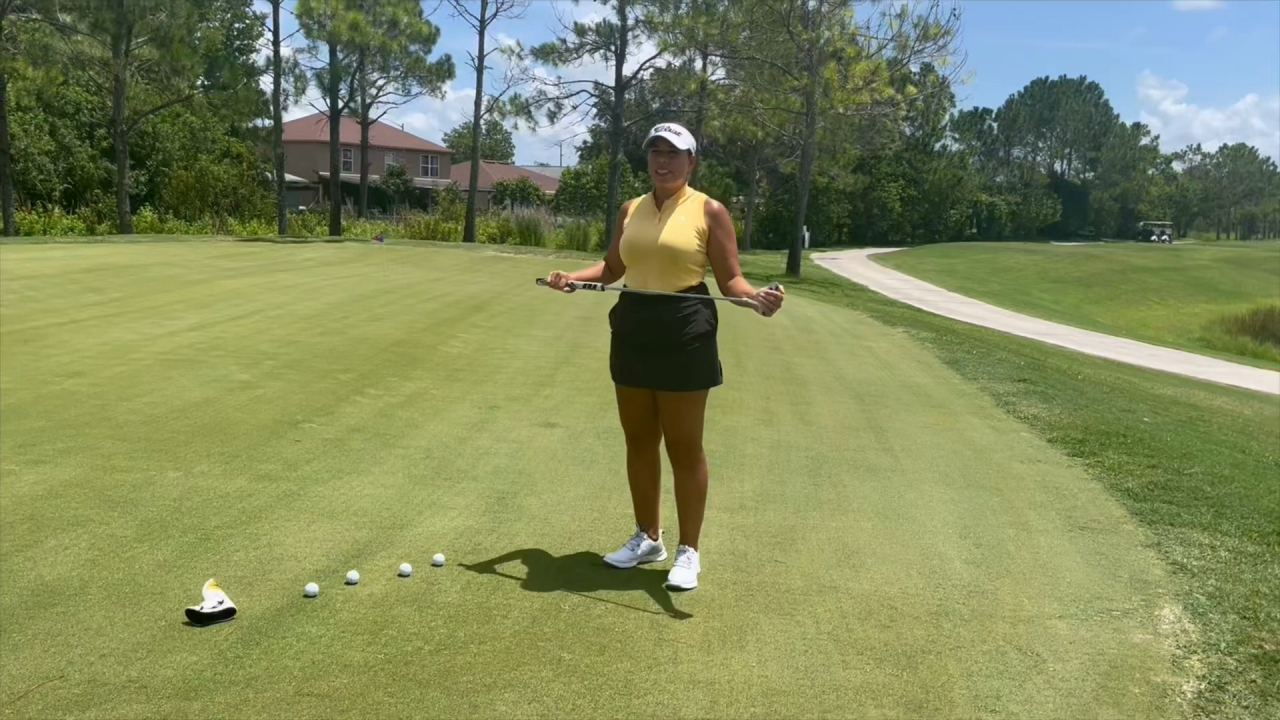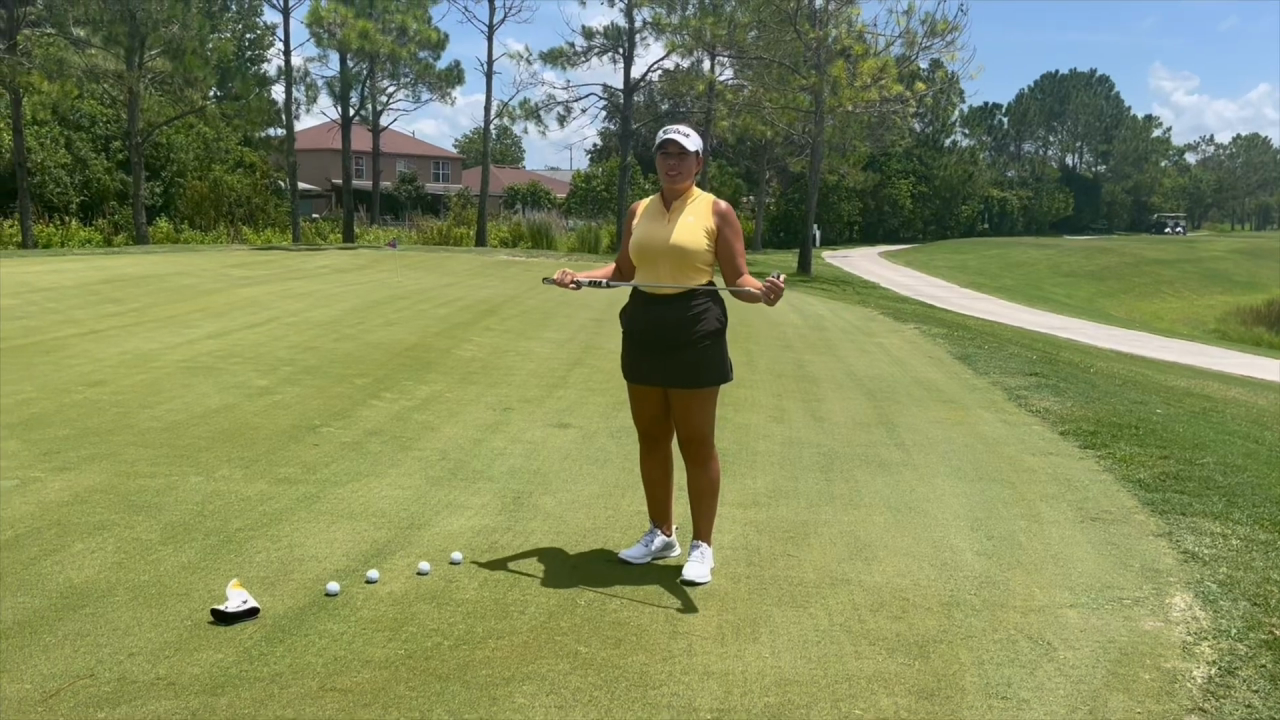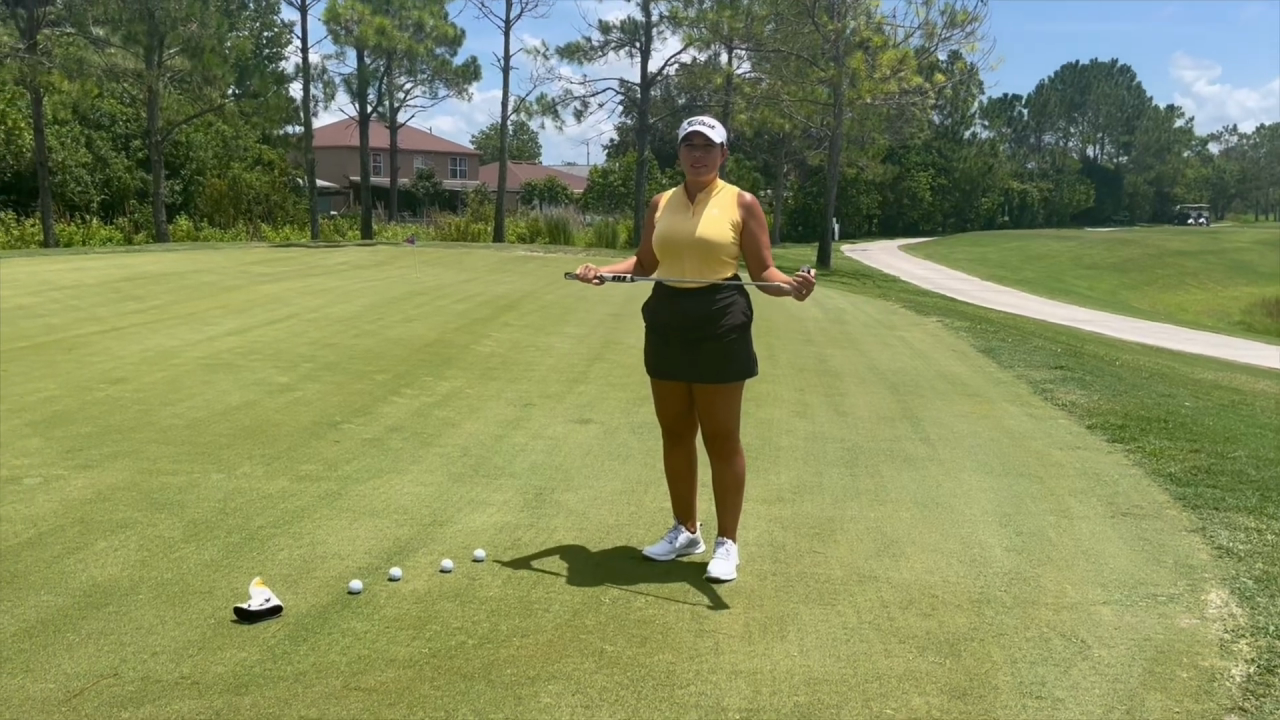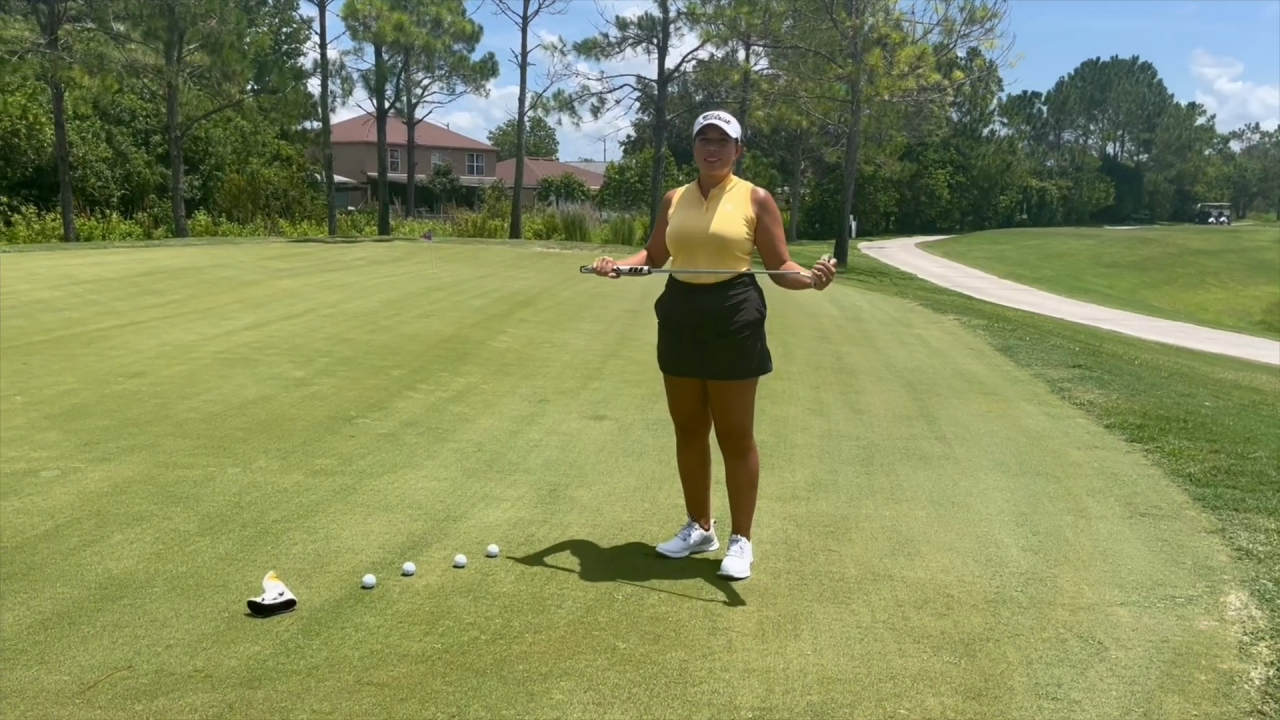
dt=0.7s
person 1, frame 1
left shoulder: (708, 210)
right shoulder: (630, 209)
left elbow: (729, 279)
right elbow: (612, 268)
left wrist: (757, 296)
right wrist: (571, 277)
left hip: (685, 333)
right hip: (632, 330)
left knee: (684, 447)
right knee: (639, 441)
left ankle: (688, 551)
right ankle: (647, 537)
person 1, frame 2
left shoulder: (717, 211)
right shoulder: (638, 211)
left elbow: (737, 279)
right elbow: (623, 269)
left wrist: (762, 291)
right wrist: (579, 276)
left hip: (695, 330)
right hip: (643, 329)
left knee: (696, 444)
right knee: (651, 439)
left ankle: (701, 546)
right ankle: (661, 533)
person 1, frame 3
left shoulder: (741, 202)
right shoulder: (660, 203)
left elbow: (762, 271)
right elbow: (644, 263)
left wrist: (791, 284)
right wrist: (601, 271)
left hip: (719, 323)
right hip: (665, 322)
left knee: (721, 439)
right knee: (675, 434)
left ankle: (726, 542)
right ankle: (685, 530)
person 1, frame 4
left shoulder: (755, 199)
right shoulder: (674, 199)
left elbow: (779, 267)
right elbow: (654, 255)
left wrist: (810, 277)
right wrist: (618, 265)
left hip: (732, 320)
right hip: (679, 318)
left knee: (735, 437)
right knee: (688, 431)
left ankle: (740, 540)
right ankle: (699, 527)
